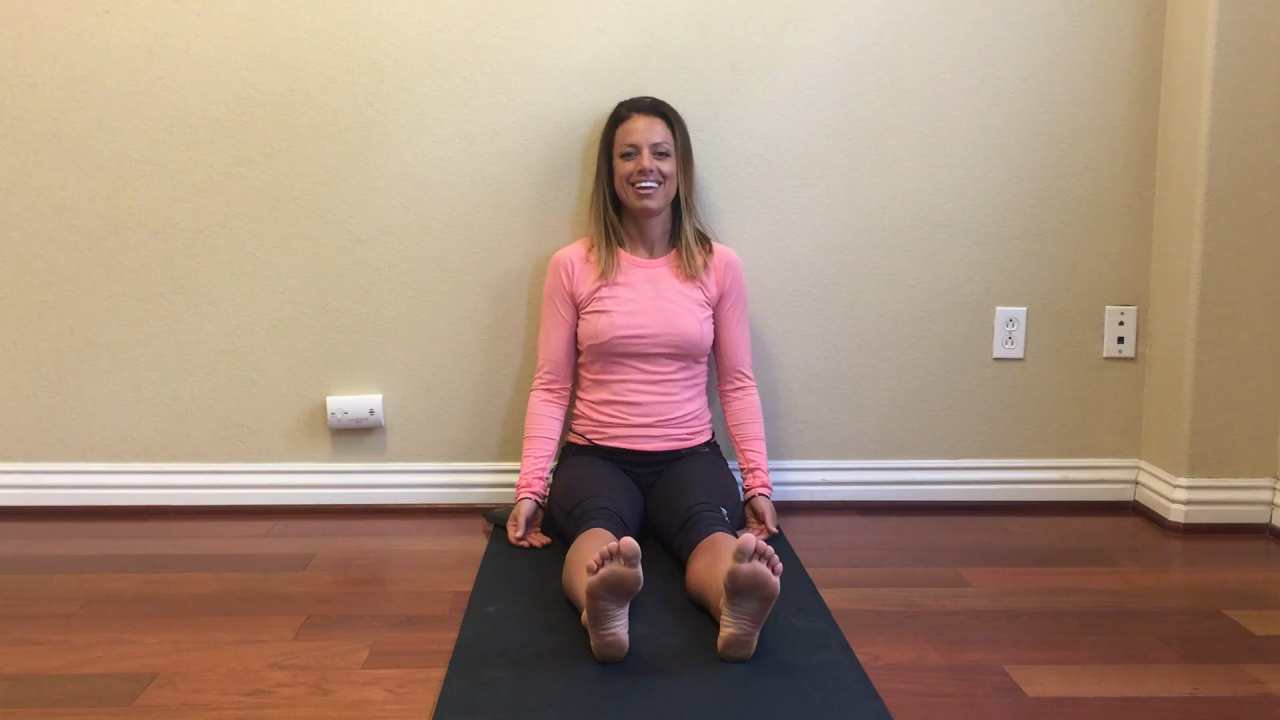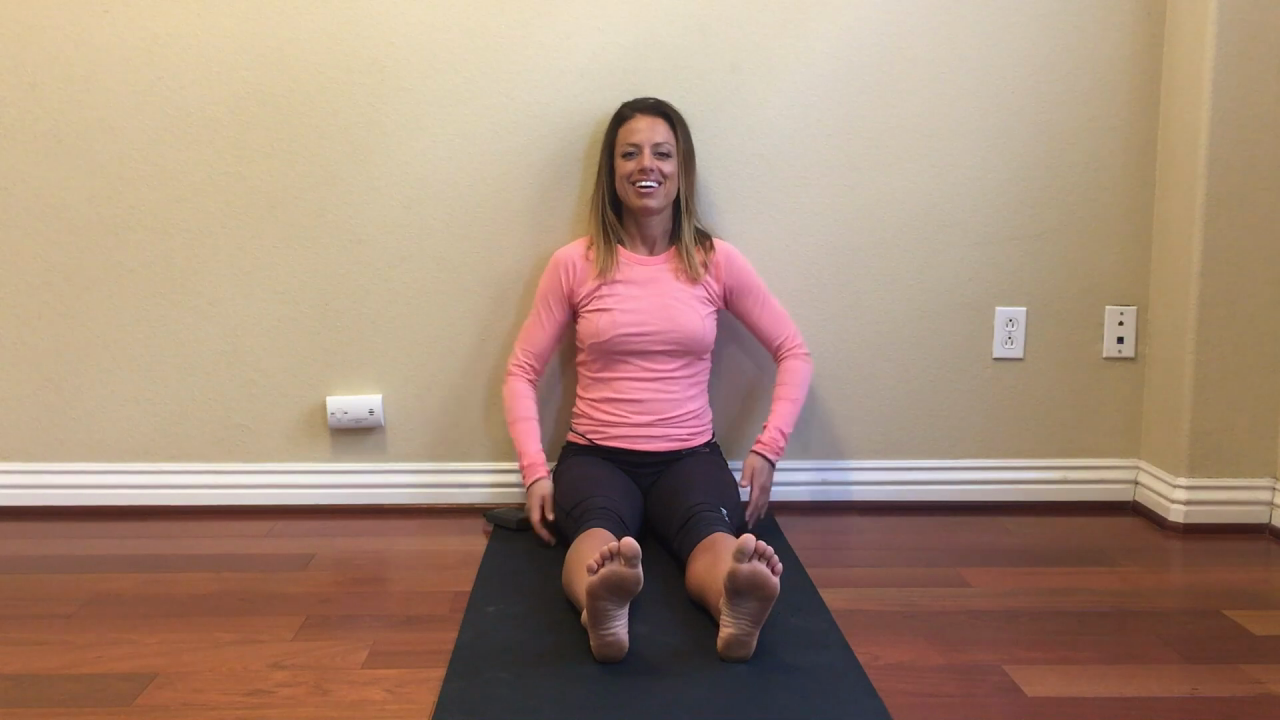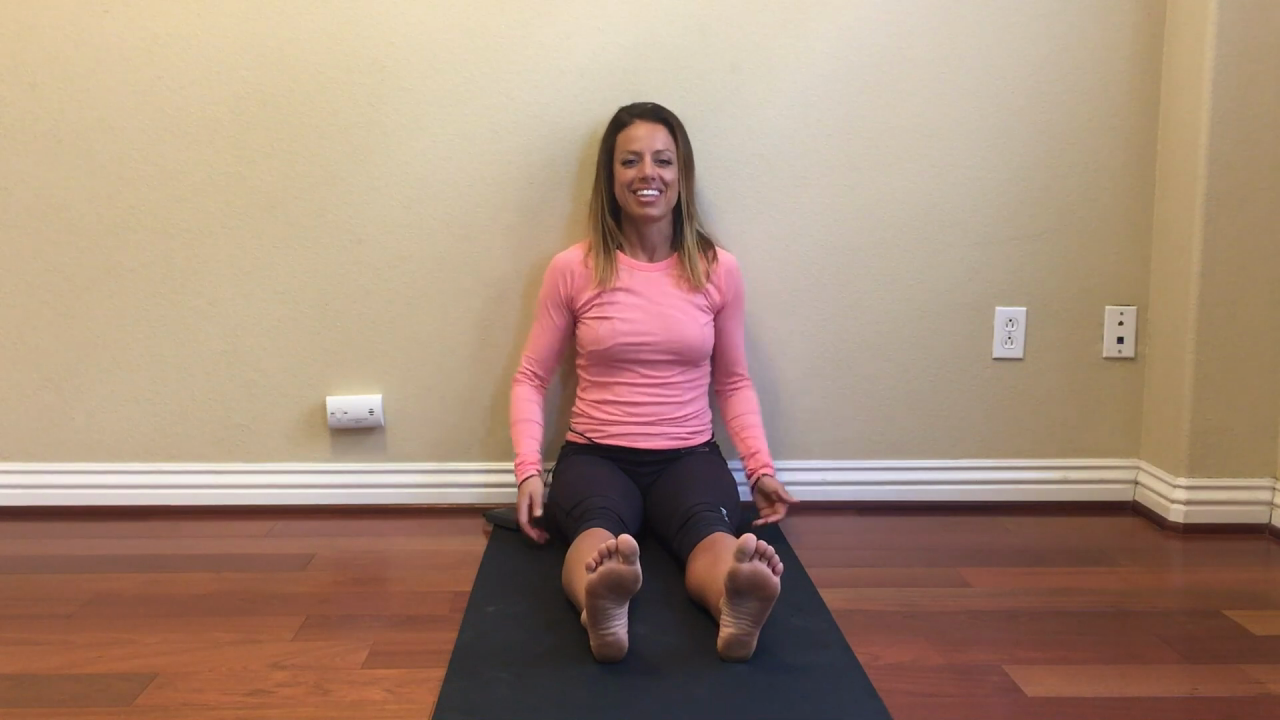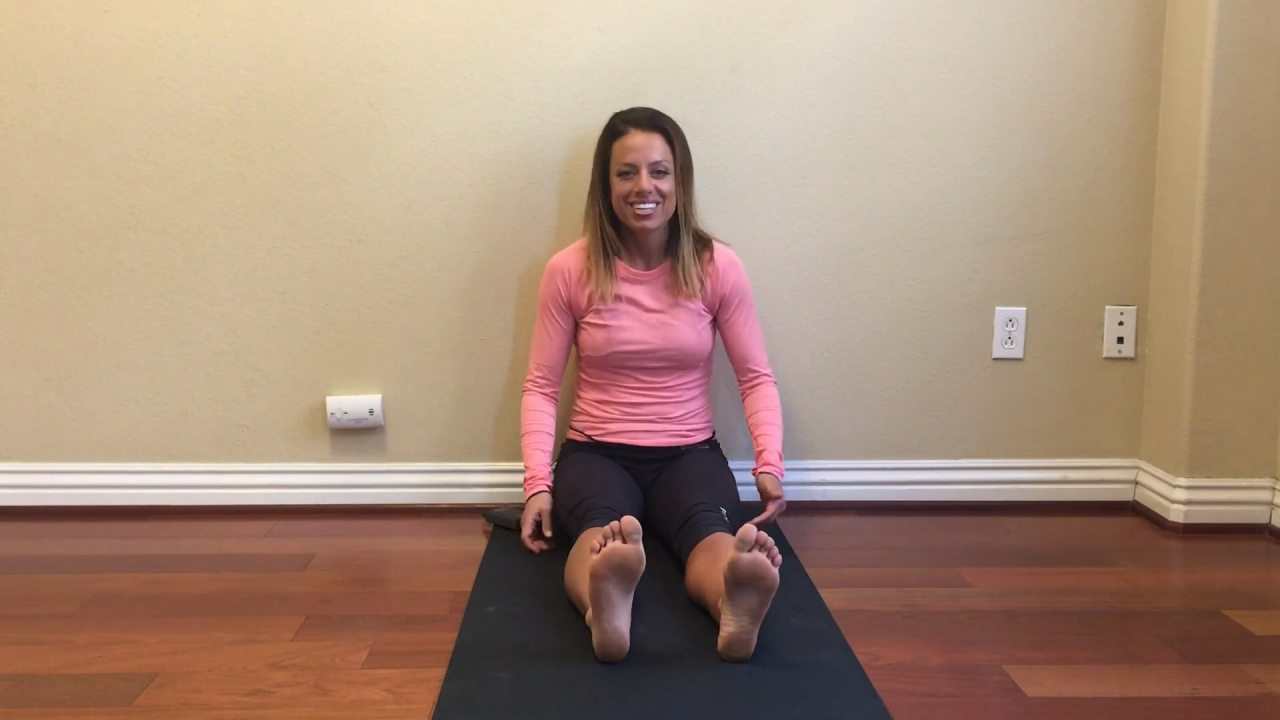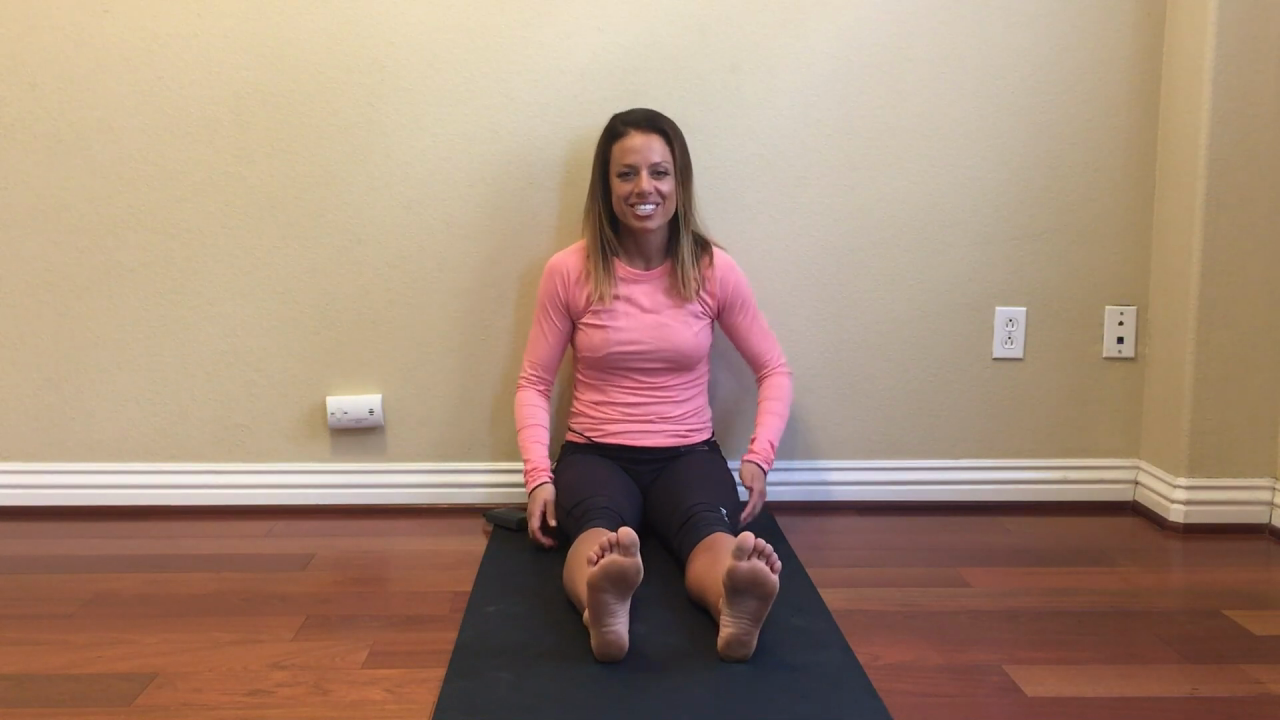
dt=0.3s
person 1, frame 1
left shoulder: (718, 264)
right shoulder: (572, 265)
left elbow: (738, 383)
right elbow: (551, 386)
left wrist: (757, 481)
right wrist: (531, 485)
left hip: (689, 456)
right hip: (595, 456)
left knee: (711, 531)
right knee: (597, 530)
left ankle: (736, 610)
right ankle: (602, 609)
person 1, frame 2
left shoulder: (718, 261)
right shoulder: (573, 263)
left elbow: (794, 352)
right elbow: (520, 371)
left wrist: (767, 448)
right wrist: (533, 468)
left hip: (689, 456)
right hip: (596, 455)
left knee: (710, 533)
right knee: (596, 533)
left ankle: (735, 609)
right ankle: (601, 610)
person 1, frame 3
left shoulder: (717, 268)
right shoulder: (572, 268)
left elbow: (735, 383)
right elbow: (529, 379)
left wrist: (761, 465)
right wrist: (529, 469)
left hip: (689, 455)
right hip: (596, 454)
left knee: (710, 533)
right knee: (597, 533)
left ankle: (736, 609)
right ankle: (601, 607)
person 1, frame 4
left shoulder: (718, 266)
right shoulder: (569, 270)
left elbow: (756, 378)
right elbow: (541, 387)
left wrist: (769, 463)
right wrist: (538, 481)
left hip: (688, 453)
right hip: (596, 452)
left knee: (711, 532)
right knee: (599, 532)
left ankle: (736, 610)
right ankle: (603, 608)
person 1, frame 5
left shoulder: (715, 269)
right shoulder: (568, 271)
left elbow: (774, 371)
right elbow: (533, 384)
left wrist: (759, 456)
right wrist: (539, 475)
left hip: (688, 453)
right hip: (595, 453)
left knee: (709, 531)
right knee: (597, 532)
left ankle: (737, 609)
right ankle: (604, 608)
